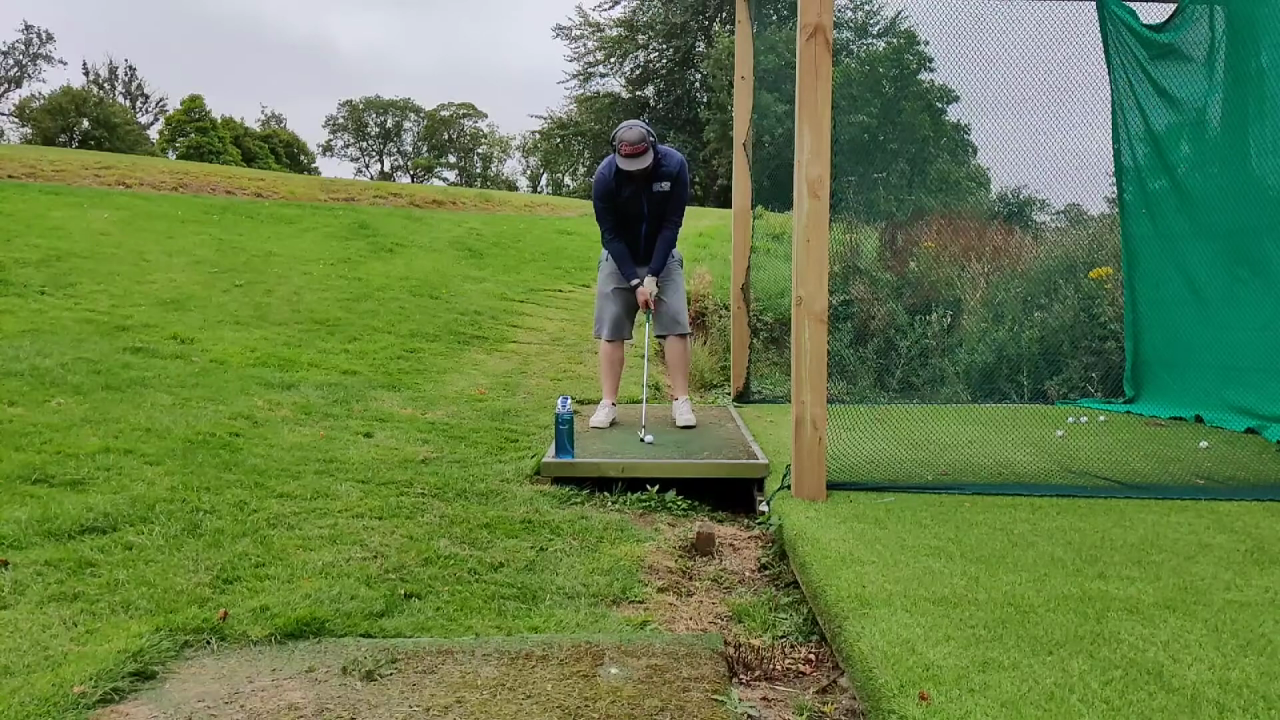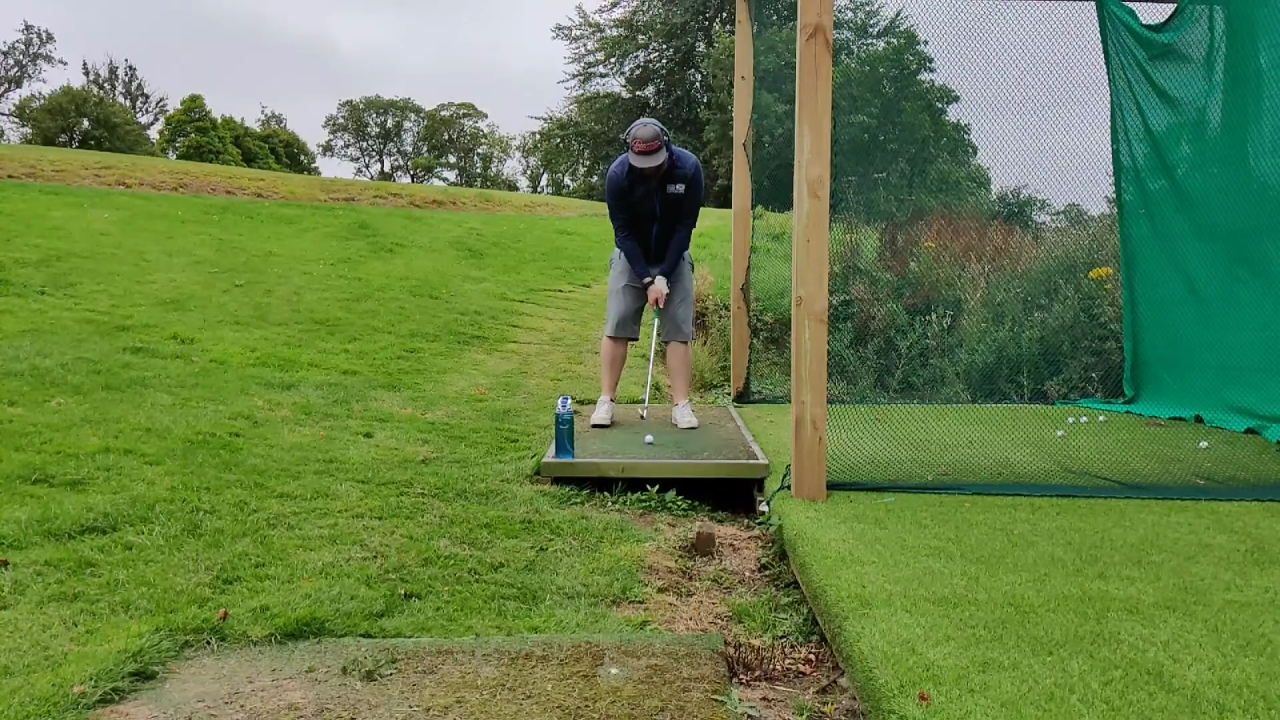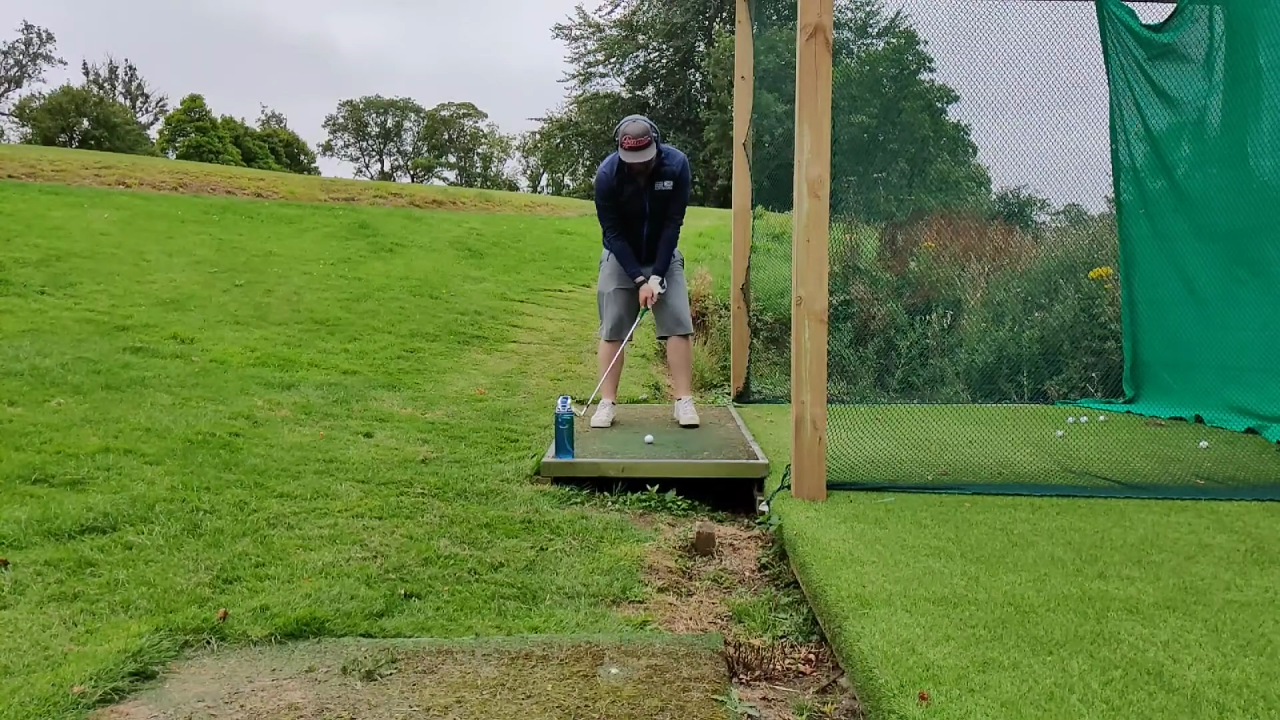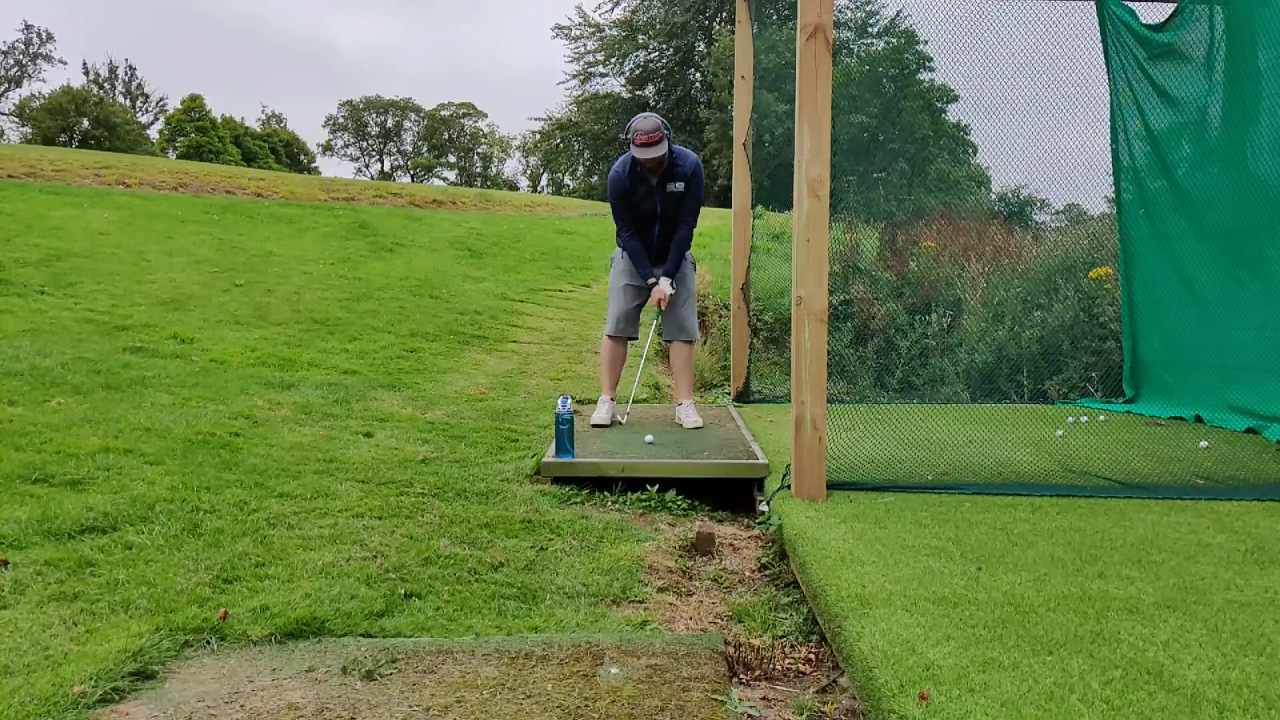
dt=0.4s
person 1, frame 1
left shoulder: (675, 165)
right shoulder: (606, 175)
left elbow: (671, 224)
right elbow: (610, 233)
left wrist: (652, 275)
right wrist: (634, 281)
left hip: (662, 257)
right hip: (619, 259)
left knee: (675, 324)
right knee: (611, 329)
left ankle: (681, 401)
right ankle: (608, 403)
person 1, frame 2
left shoulder: (689, 167)
right shoulder: (618, 173)
left elbow: (685, 227)
right elbow: (623, 231)
left wrist: (663, 276)
right wrist: (647, 279)
left hip: (674, 258)
right hip: (630, 258)
left knee: (679, 329)
right knee: (617, 326)
left ankle: (681, 405)
right ankle: (606, 401)
person 1, frame 3
left shoulder: (677, 164)
right shoulder: (607, 174)
left elbow: (673, 224)
right elbow: (612, 232)
left wrist: (656, 275)
right wrist: (639, 279)
left hip: (664, 256)
right hip: (620, 259)
left knee: (678, 324)
right knee: (612, 329)
left ankle: (683, 401)
right ankle: (607, 403)
person 1, frame 4
left shoulder: (689, 165)
right shoulder: (620, 173)
left elbow: (686, 226)
right elbow: (627, 231)
left wrist: (667, 277)
right wrist: (651, 280)
left hip: (675, 258)
right hip: (631, 257)
left knee: (683, 329)
right knee: (616, 326)
left ankle: (684, 404)
right ankle: (607, 400)
